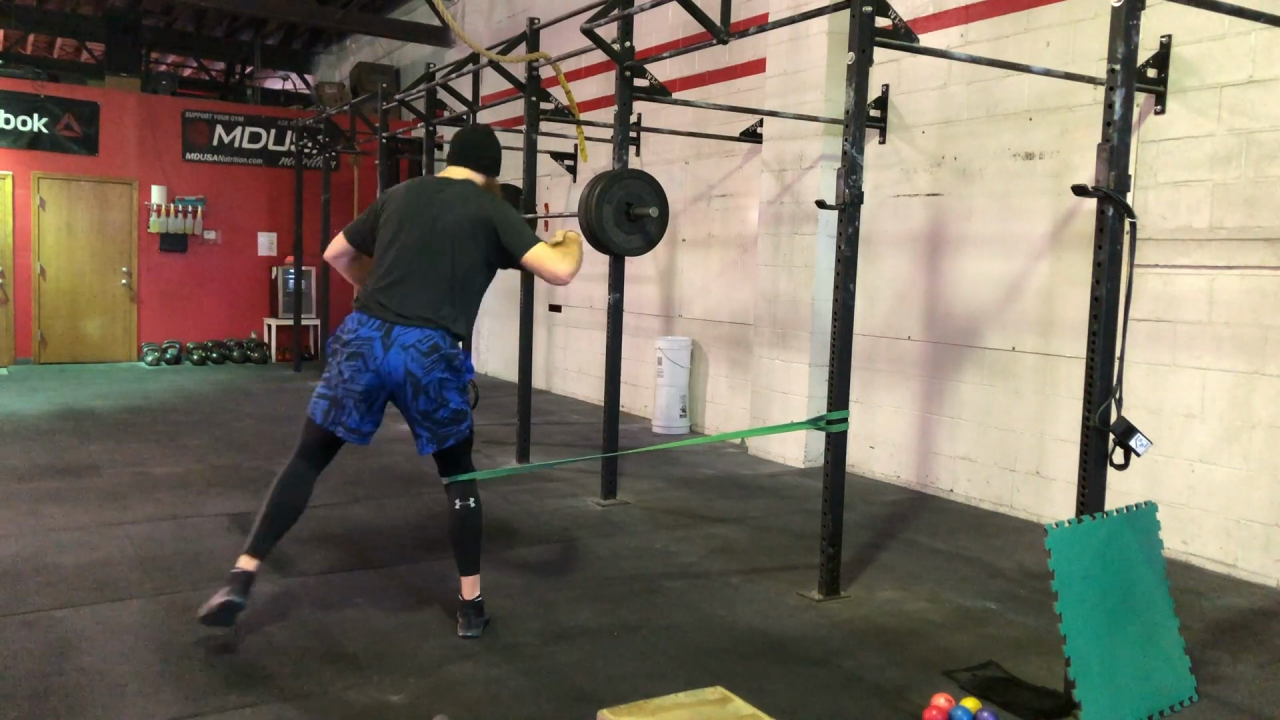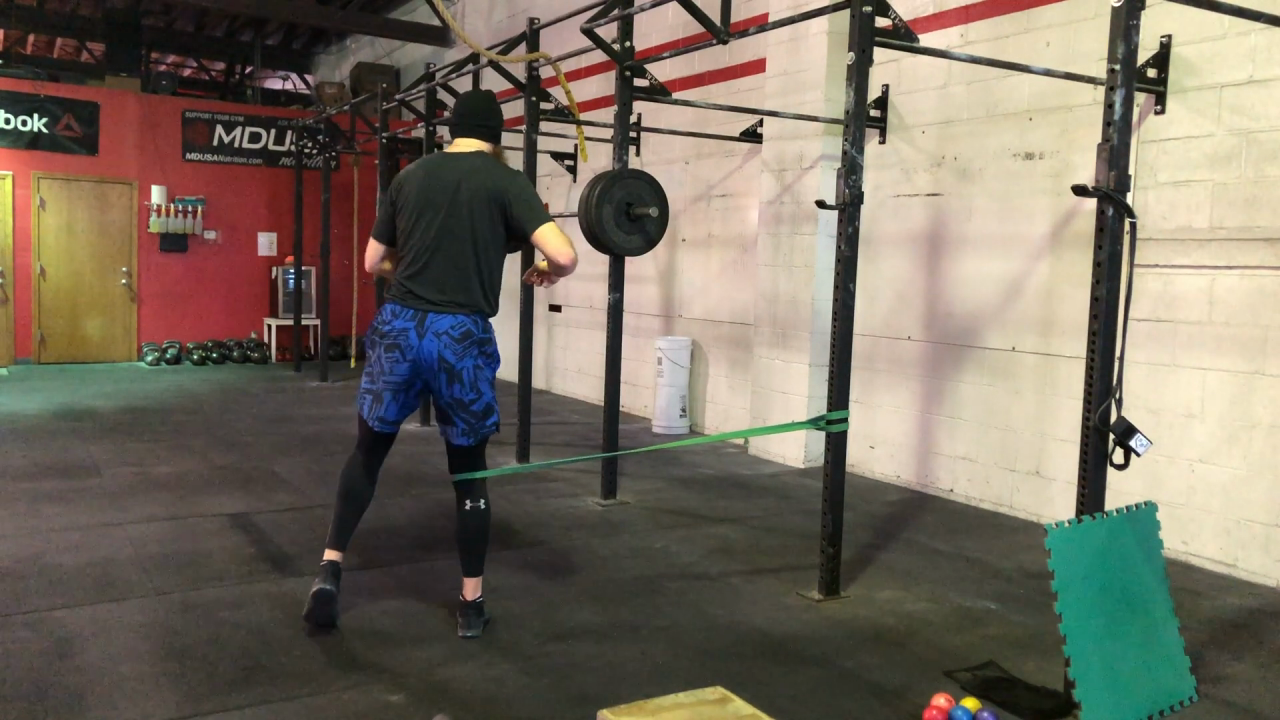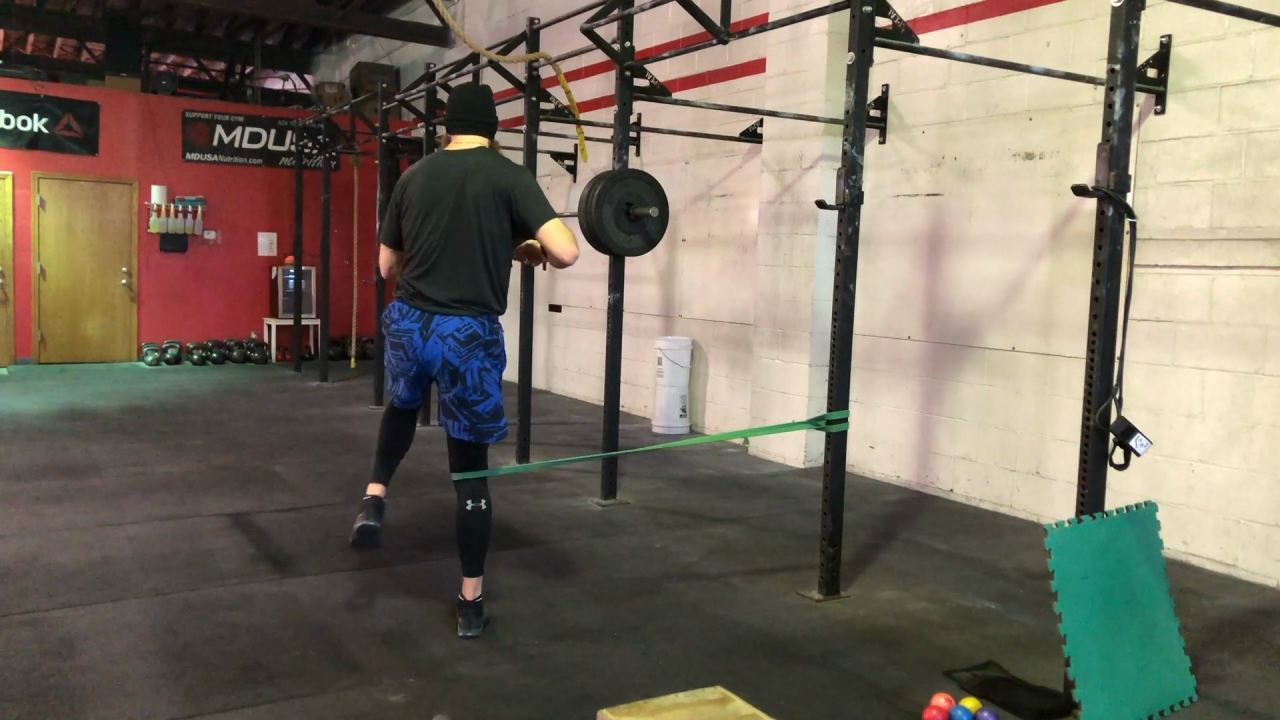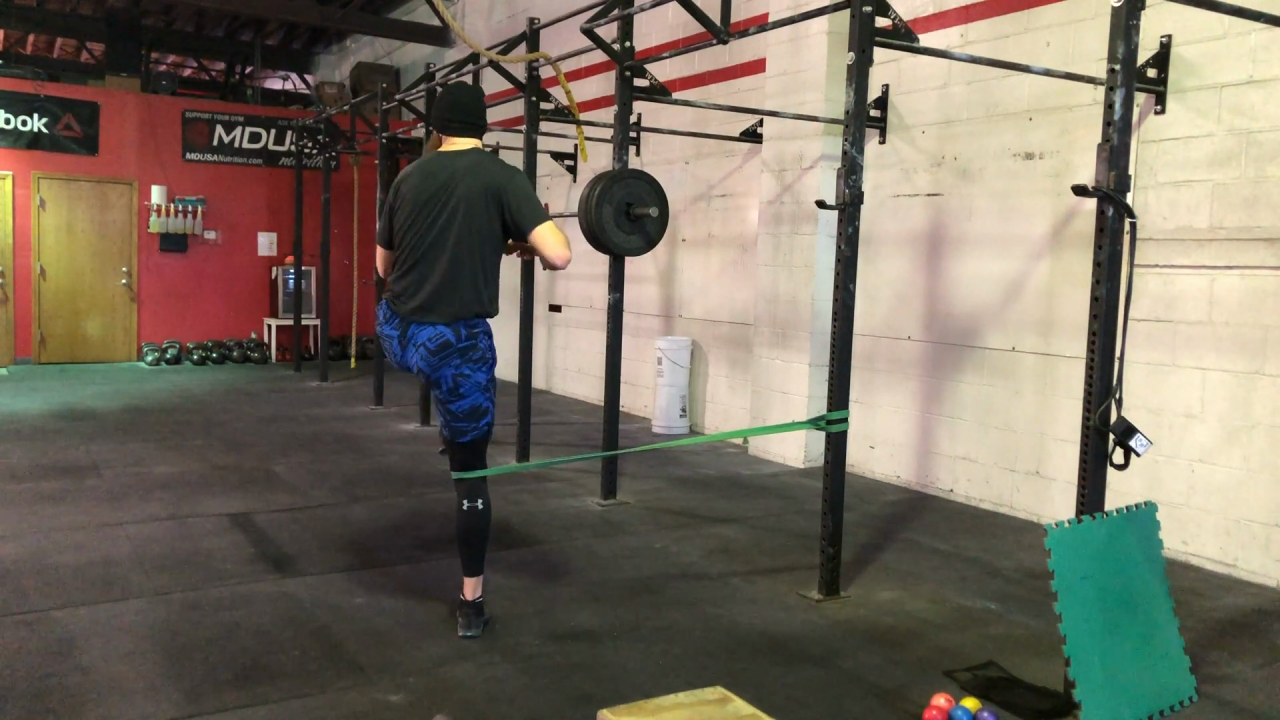
dt=0.5s
person 1, frame 1
left shoulder: (400, 195)
right shoulder: (492, 209)
left elbow: (335, 254)
right elbow: (559, 271)
right wrist: (571, 242)
left hip: (362, 337)
right hip: (430, 353)
left knee: (308, 460)
right knee: (458, 473)
left ankle: (241, 578)
right ankle: (471, 605)
person 1, frame 2
left shoulder: (410, 176)
right shoulder: (505, 181)
left elbow: (372, 261)
right elbow: (563, 254)
right wrist: (548, 274)
left hip: (397, 326)
right hip: (462, 337)
left knee: (369, 451)
right knee: (468, 471)
left ankle: (329, 572)
right ankle: (471, 605)
person 1, frame 3
left shoulder: (413, 176)
right shoulder: (508, 176)
left elbow: (387, 267)
right elbow: (566, 253)
right wrist: (532, 253)
left hip: (407, 324)
right hip: (468, 336)
left knee: (402, 405)
right knee: (470, 470)
left ankle: (373, 504)
right ankle: (470, 603)
person 1, frame 4
left shoulder: (408, 177)
right shoulder: (501, 178)
right elbow: (558, 255)
right wrist: (522, 247)
left hip: (395, 329)
right hip: (453, 340)
right knee: (471, 471)
left ankle: (449, 434)
right ankle: (471, 603)
